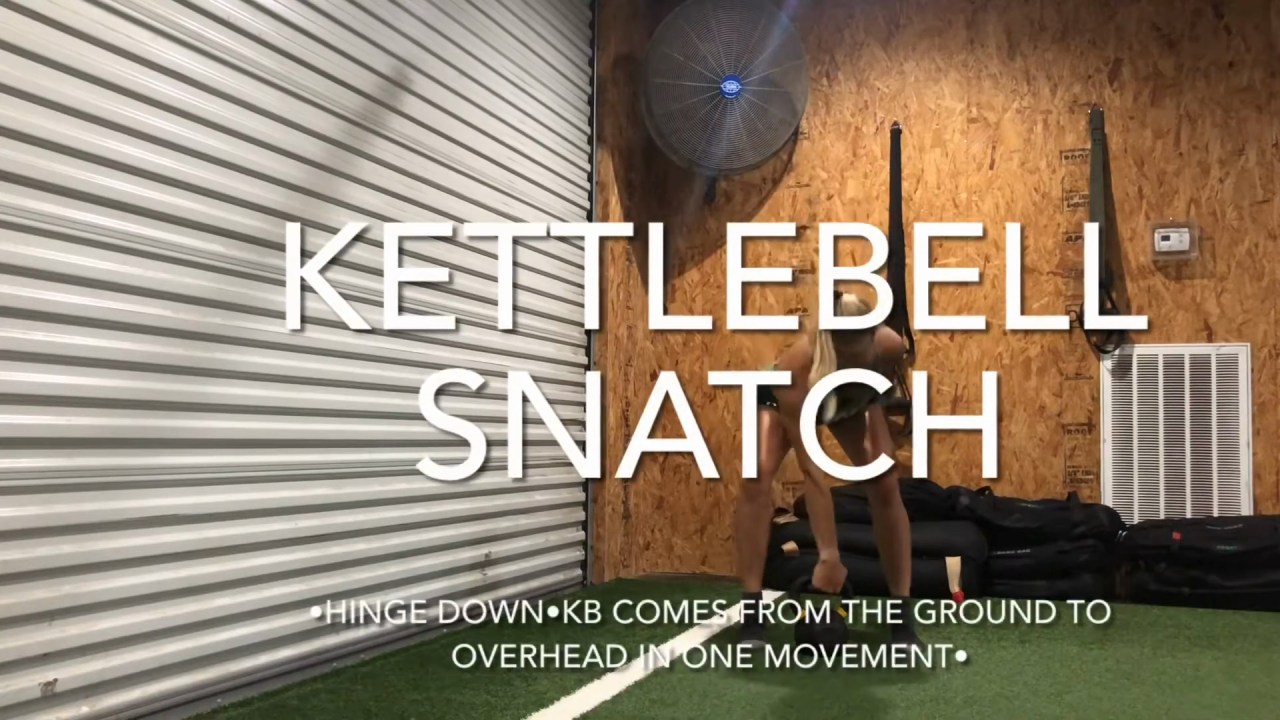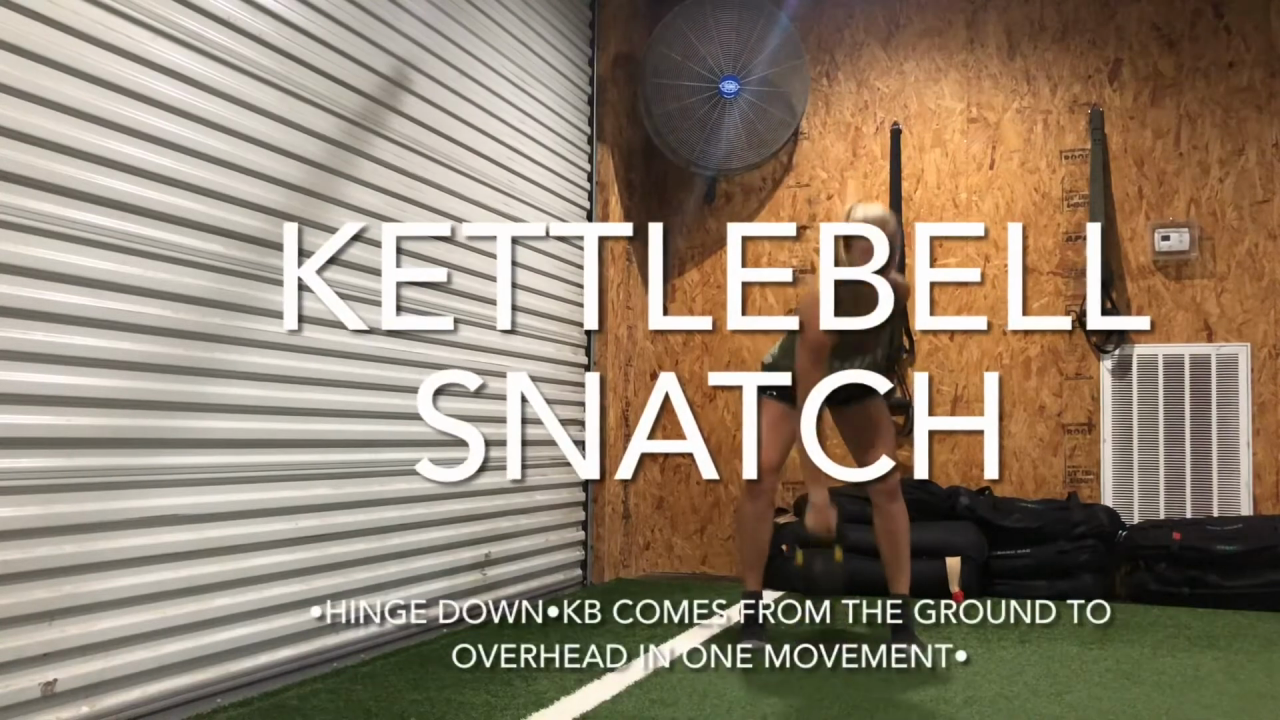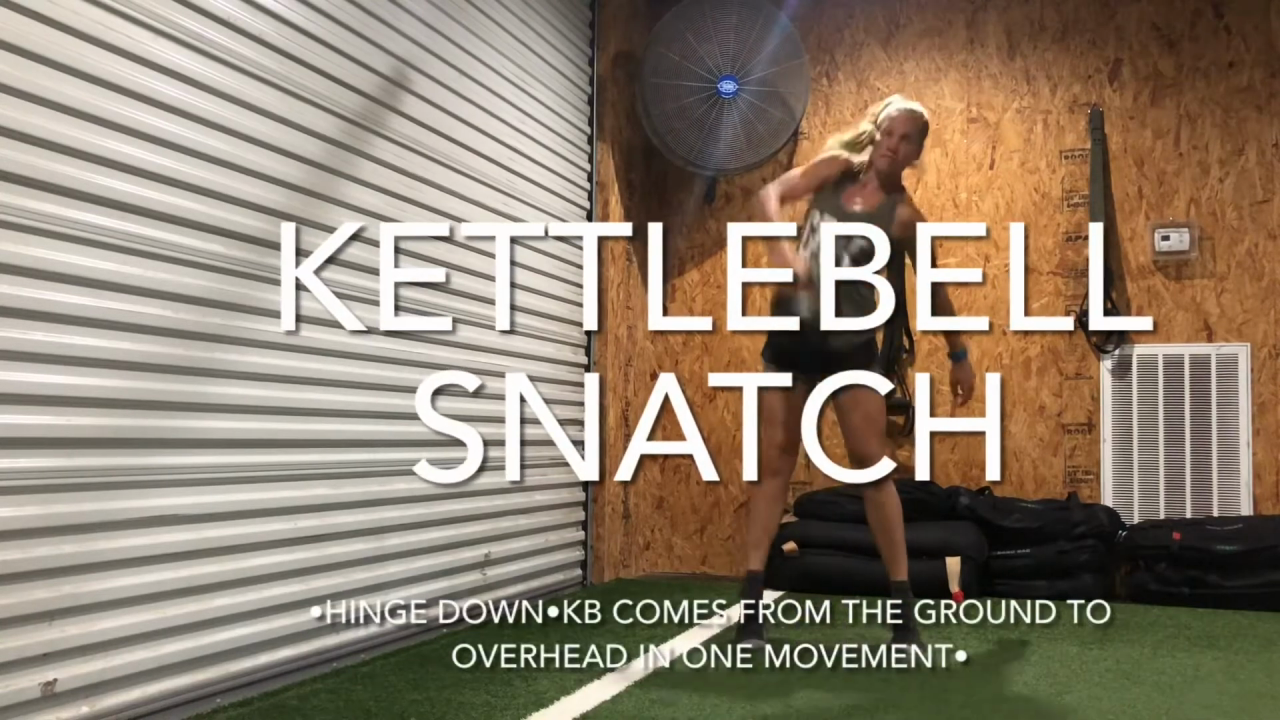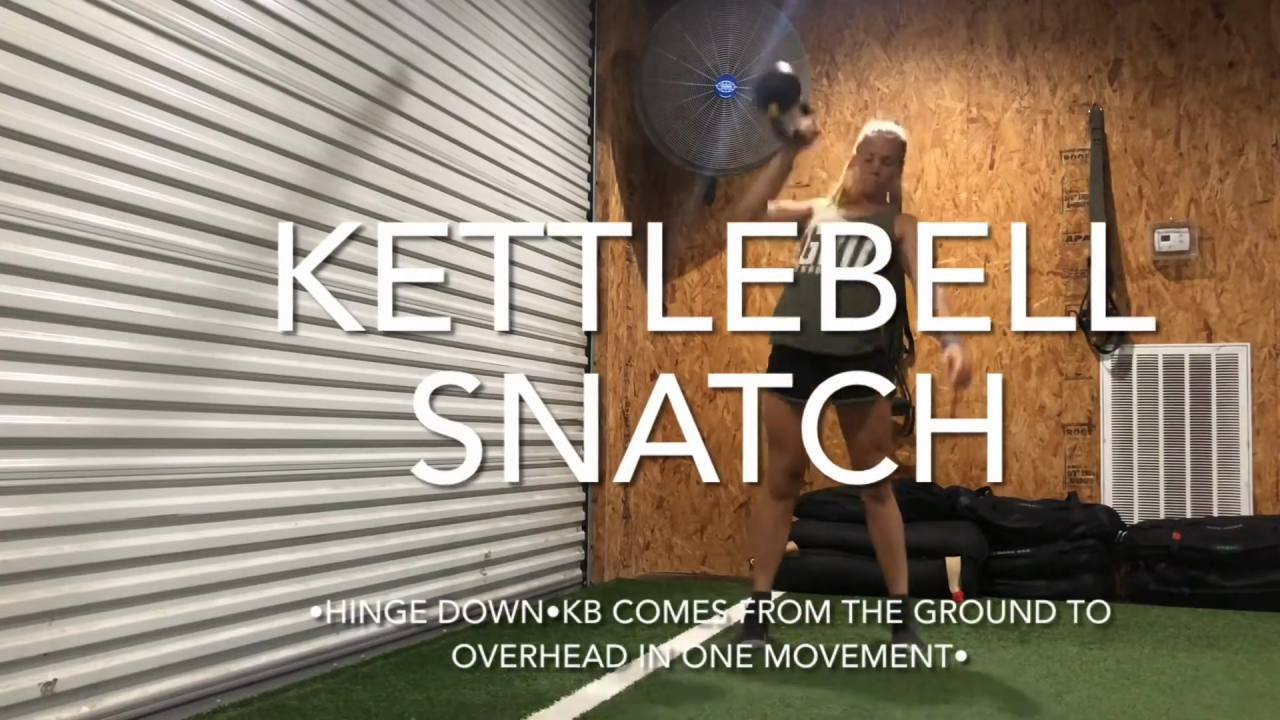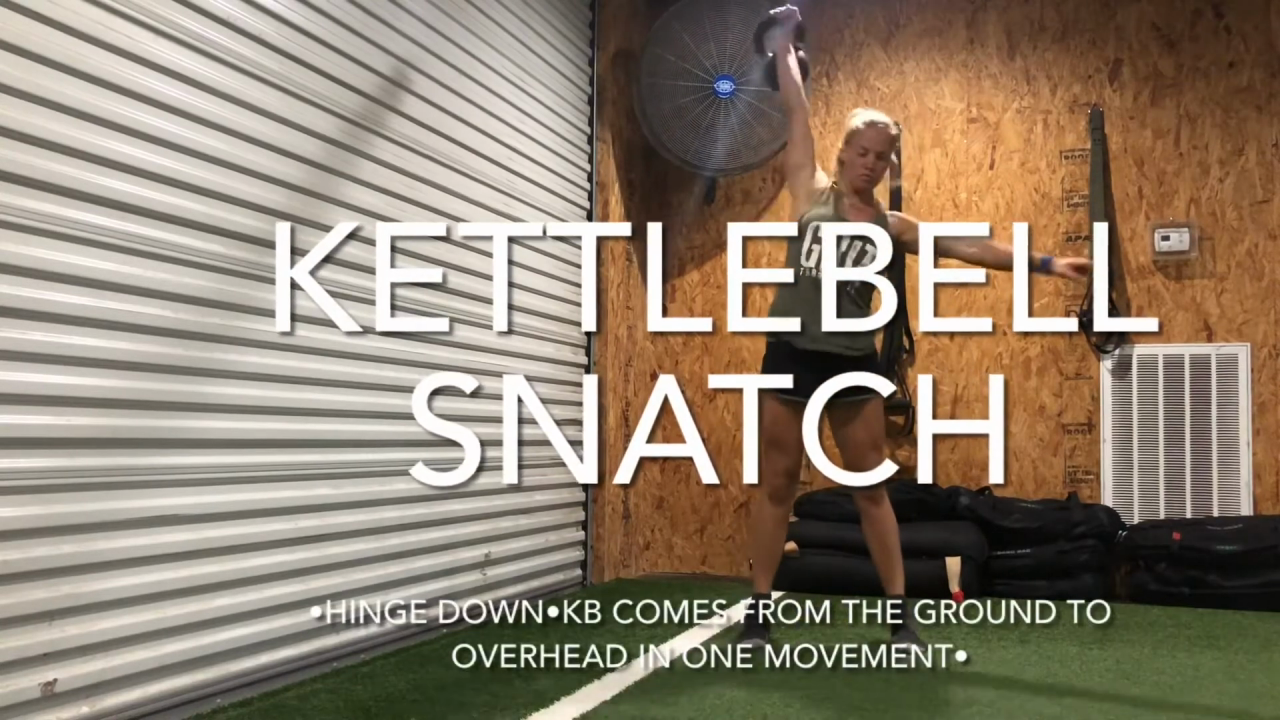
dt=0.3s
person 1, frame 1
left shoulder: (889, 346)
right shoulder: (799, 368)
right elbow: (812, 474)
left wrist: (879, 427)
right wrist: (828, 556)
left hip: (854, 402)
right hip: (780, 397)
left knee: (885, 483)
right knee: (756, 476)
left ankle: (901, 616)
right ankle: (752, 611)
person 1, frame 2
left shoulder: (899, 293)
right shoulder: (822, 301)
right elbow: (809, 408)
left wrist: (883, 377)
right wrist: (817, 495)
left hip: (854, 383)
right hip: (790, 380)
left knee: (886, 483)
right knee: (761, 472)
left ankle: (901, 613)
right ankle: (752, 610)
person 1, frame 3
left shoulder: (903, 214)
right shoulder: (833, 169)
left elbow: (932, 288)
right elbow: (771, 197)
left wrist: (959, 355)
right wrist: (783, 249)
left hip: (851, 345)
right hip: (791, 335)
left knee: (871, 467)
right knee: (774, 460)
left ankle: (902, 602)
right ankle: (753, 594)
person 1, frame 4
left shoulder: (900, 226)
right shoulder: (819, 209)
left elbow: (928, 285)
right elbow: (750, 212)
left wrist: (953, 342)
right wrist: (787, 152)
left hip: (860, 356)
right hip: (794, 352)
left knee: (876, 484)
right knee: (781, 481)
left ankle: (901, 611)
right ankle: (759, 608)
person 1, frame 5
left shoulder: (893, 226)
right shoulder: (812, 191)
left elbow: (965, 247)
right elbow: (796, 112)
left wrist: (1043, 263)
left hip: (853, 360)
right hip: (790, 354)
left knee: (871, 487)
right knee: (777, 483)
left ankle: (898, 612)
right ankle: (759, 608)
